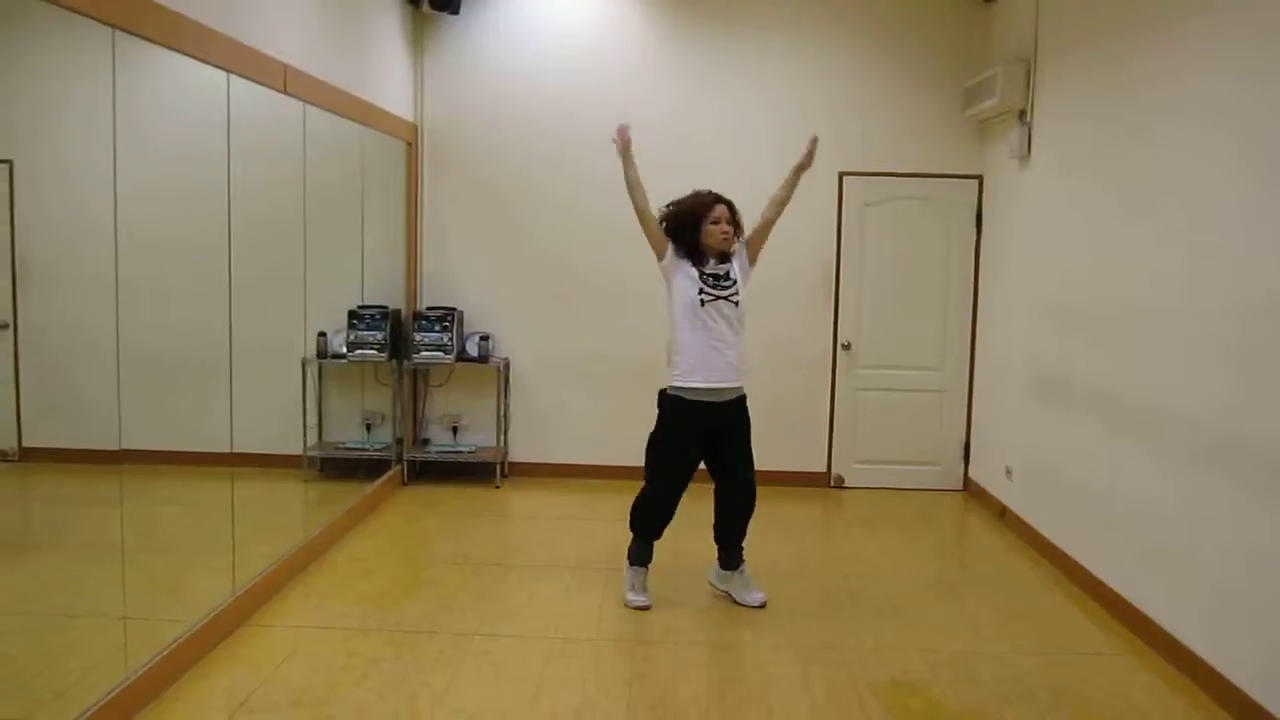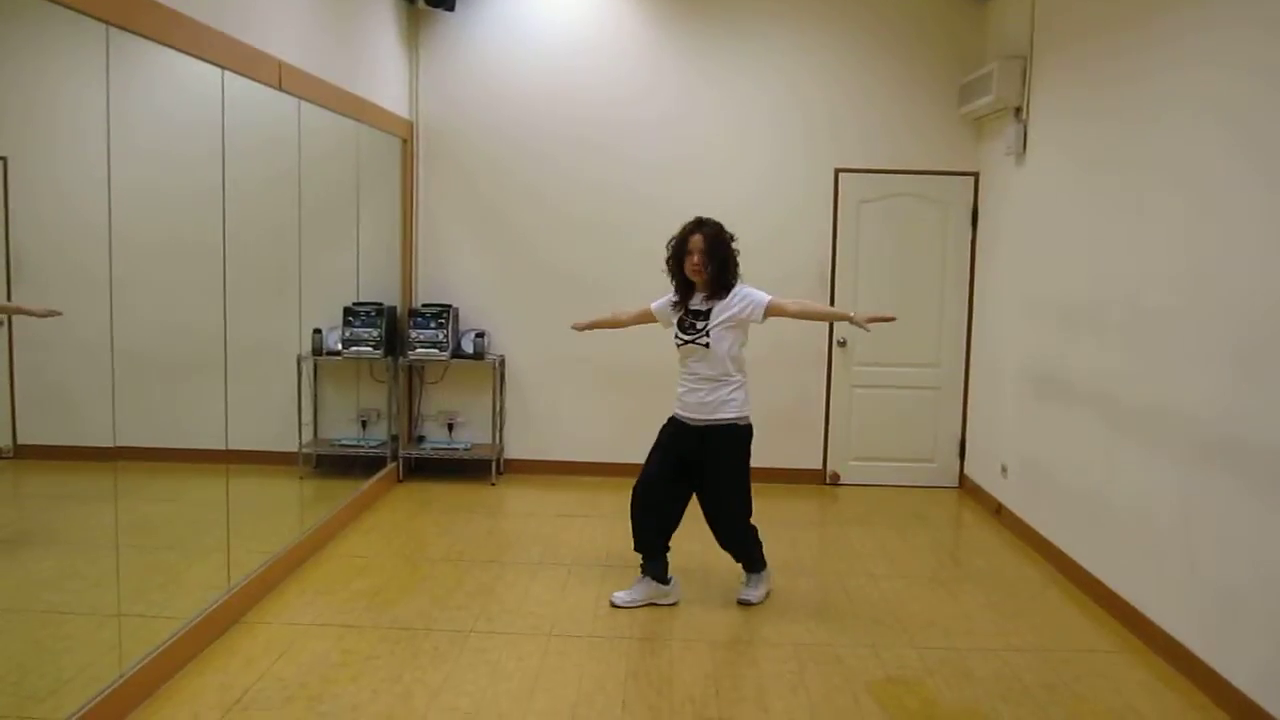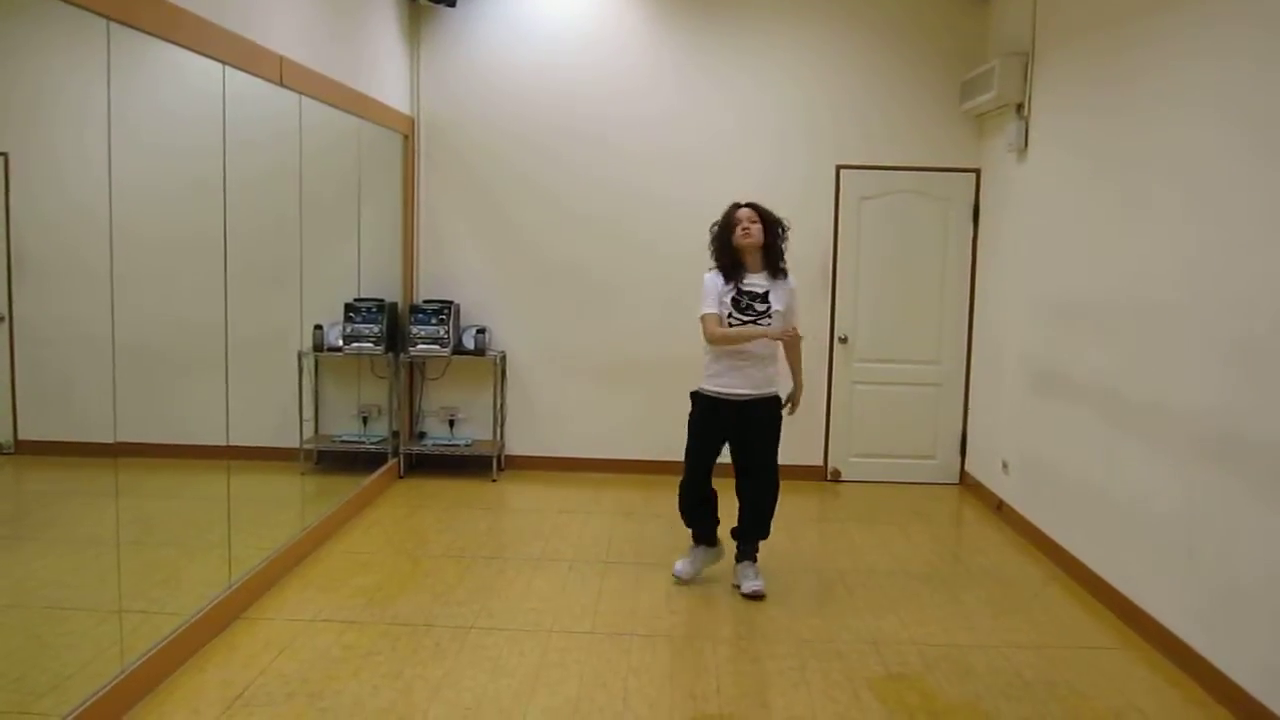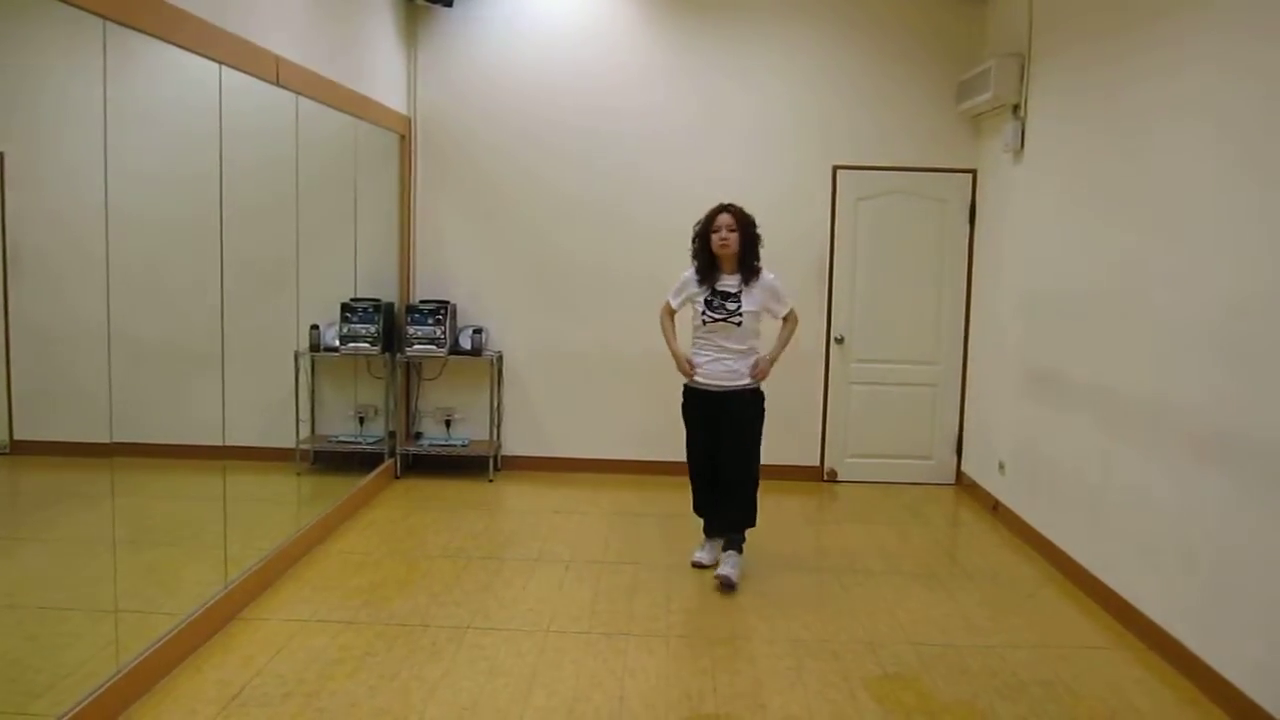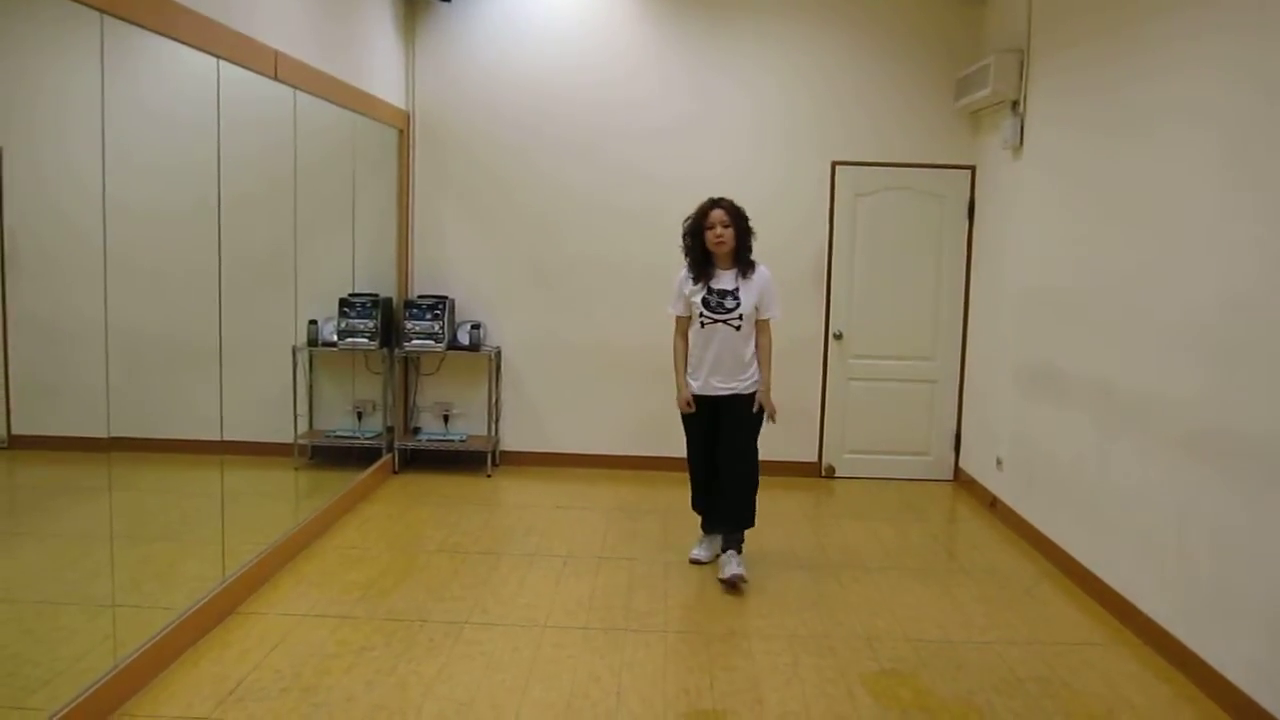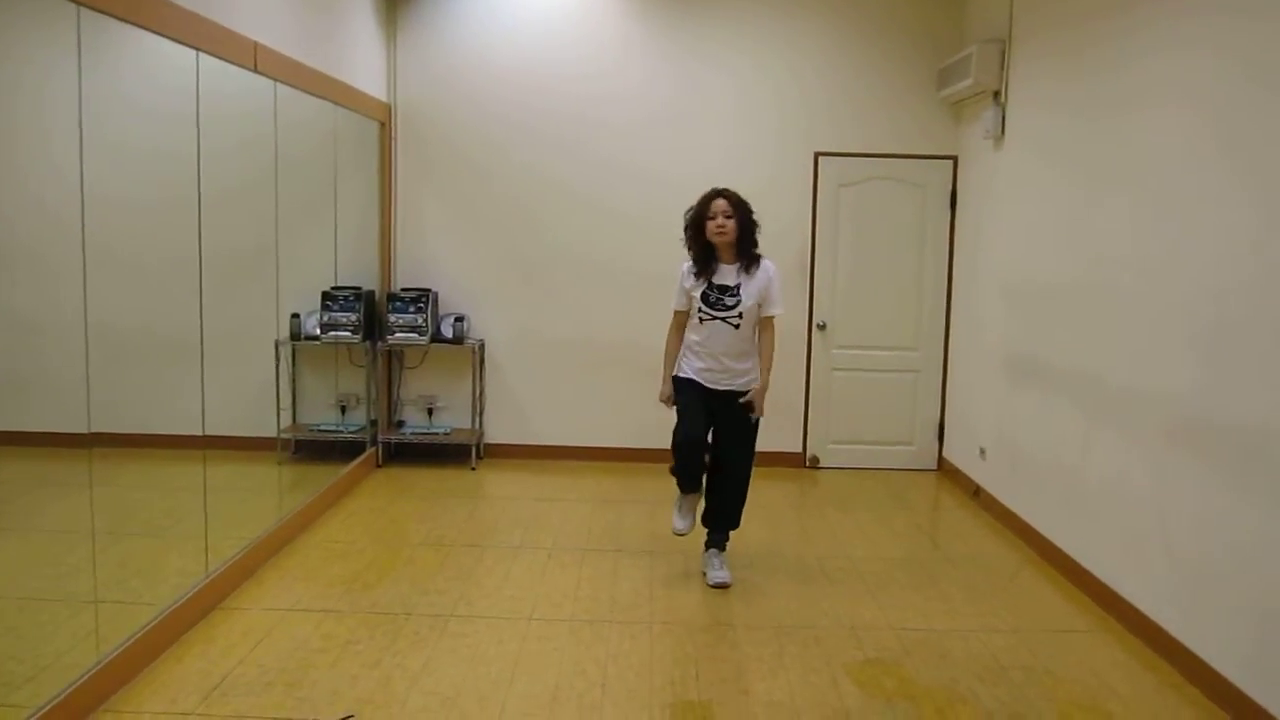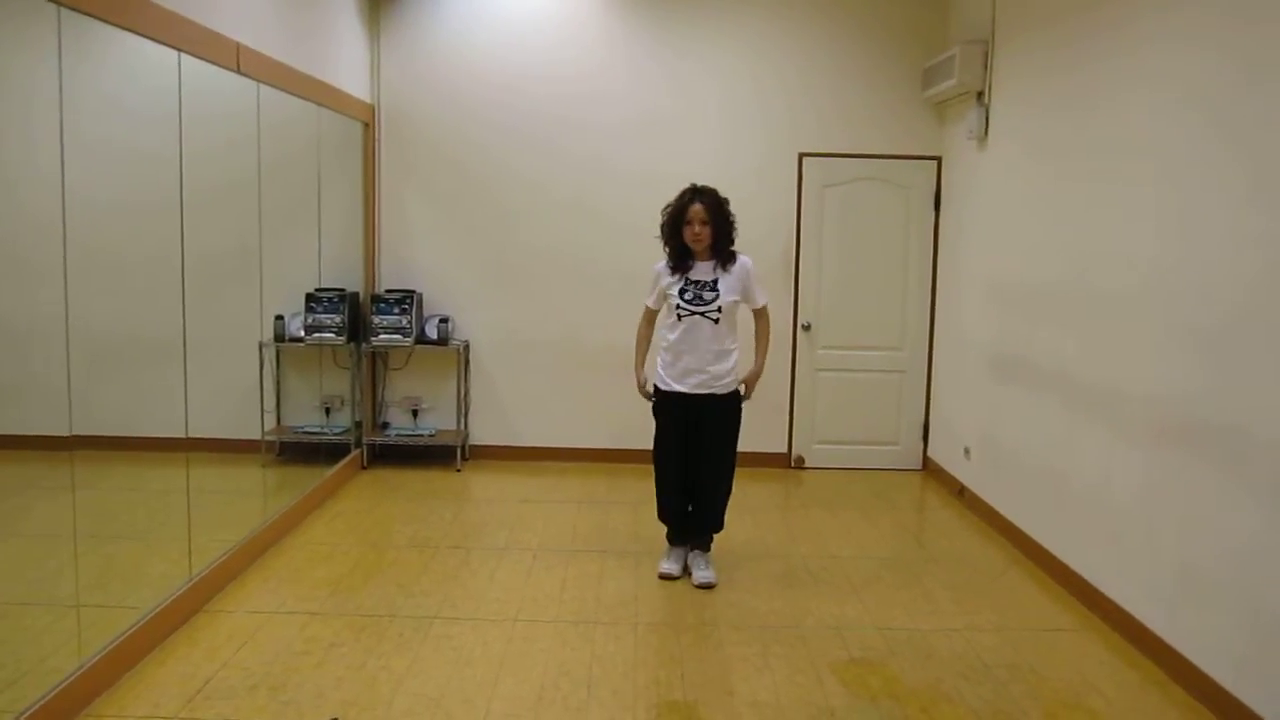
dt=0.7s
person 1, frame 1
left shoulder: (738, 264)
right shoulder: (675, 264)
left elbow: (771, 215)
right elbow: (643, 212)
left wrist: (800, 168)
right wrist: (627, 156)
left hip: (731, 402)
right hip: (683, 400)
left knee: (738, 491)
right knee: (662, 487)
left ankle: (730, 570)
right ankle: (637, 569)
person 1, frame 2
left shoulder: (738, 298)
right shoulder: (678, 301)
left elbow: (791, 307)
right elbow: (631, 316)
left wrist: (849, 316)
right wrist: (589, 324)
left hip: (726, 426)
right hip: (683, 422)
left knee: (727, 513)
right knee: (648, 496)
left ankle: (756, 573)
right ankle: (656, 580)
person 1, frame 3
left shoulder: (782, 283)
right shoulder: (715, 279)
left elbow: (789, 337)
right elbow: (712, 333)
left wrist: (797, 383)
right wrist: (765, 332)
left hip: (761, 400)
right hip: (714, 397)
left knee: (758, 483)
right knee: (696, 477)
left ankle: (746, 561)
right ankle: (703, 545)
person 1, frame 4
left shoulder: (763, 281)
right shoulder: (694, 278)
left elbow: (791, 319)
right elbow: (666, 312)
left wrist: (772, 357)
right wrist: (676, 353)
left hip: (743, 391)
right hip: (700, 389)
left knee: (740, 468)
right knee: (703, 466)
left ankle: (733, 551)
right ankle: (713, 535)
person 1, frame 5
left shoulder: (758, 277)
right shoulder: (690, 278)
left elbow: (763, 334)
right elbow: (681, 334)
left wrist: (766, 389)
right wrist: (681, 384)
left hip: (742, 393)
right hip: (700, 392)
left knee: (738, 469)
right knee: (702, 467)
left ankle: (732, 550)
right ankle: (711, 533)
person 1, frame 6
left shoulder: (763, 272)
right shoulder: (691, 271)
left elbow: (766, 330)
right elbow: (678, 326)
left wrist: (762, 384)
right wrist: (666, 378)
left hip: (739, 387)
right hip: (694, 379)
left knee: (733, 470)
right knee: (689, 442)
left ankle: (715, 549)
right ankle: (689, 492)
person 1, frame 7
left shoulder: (739, 268)
right shoulder: (667, 270)
left elbow: (762, 315)
right elbow: (648, 318)
left wrist: (757, 366)
right wrist: (638, 367)
left hip: (721, 391)
right hip: (672, 389)
left knee: (713, 474)
right knee: (671, 471)
left ankle: (700, 549)
right ankle: (677, 543)
